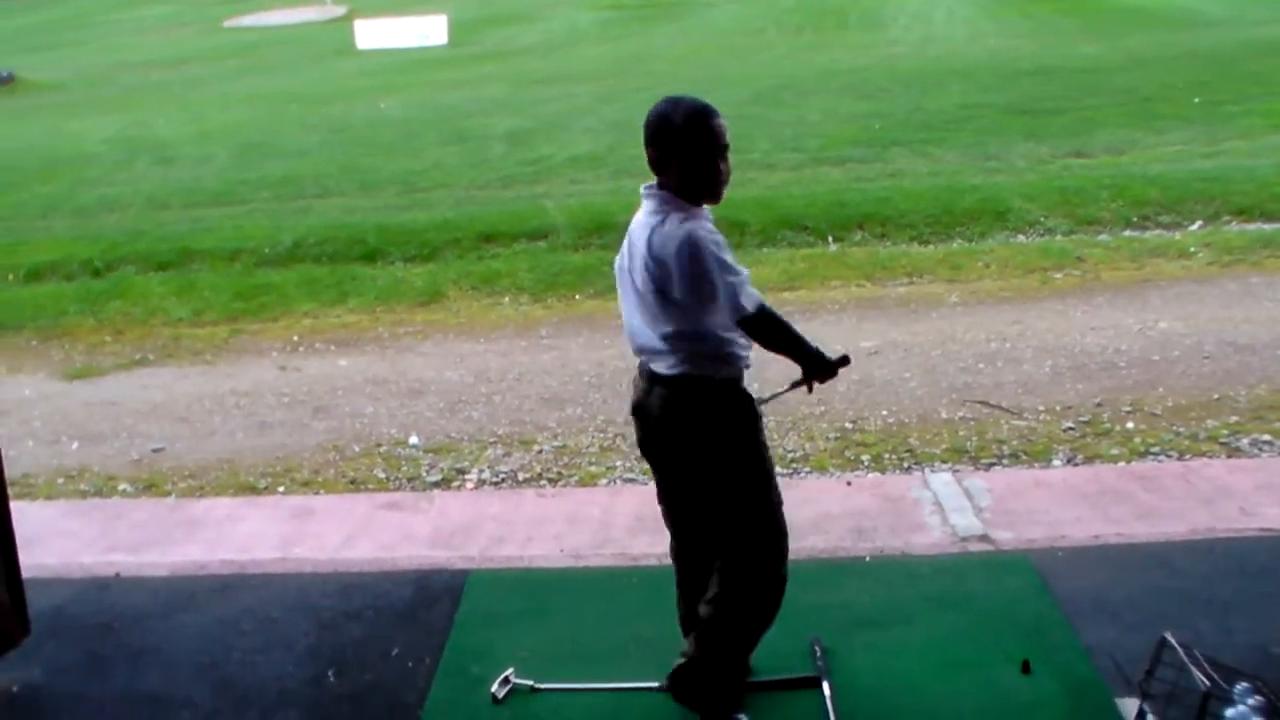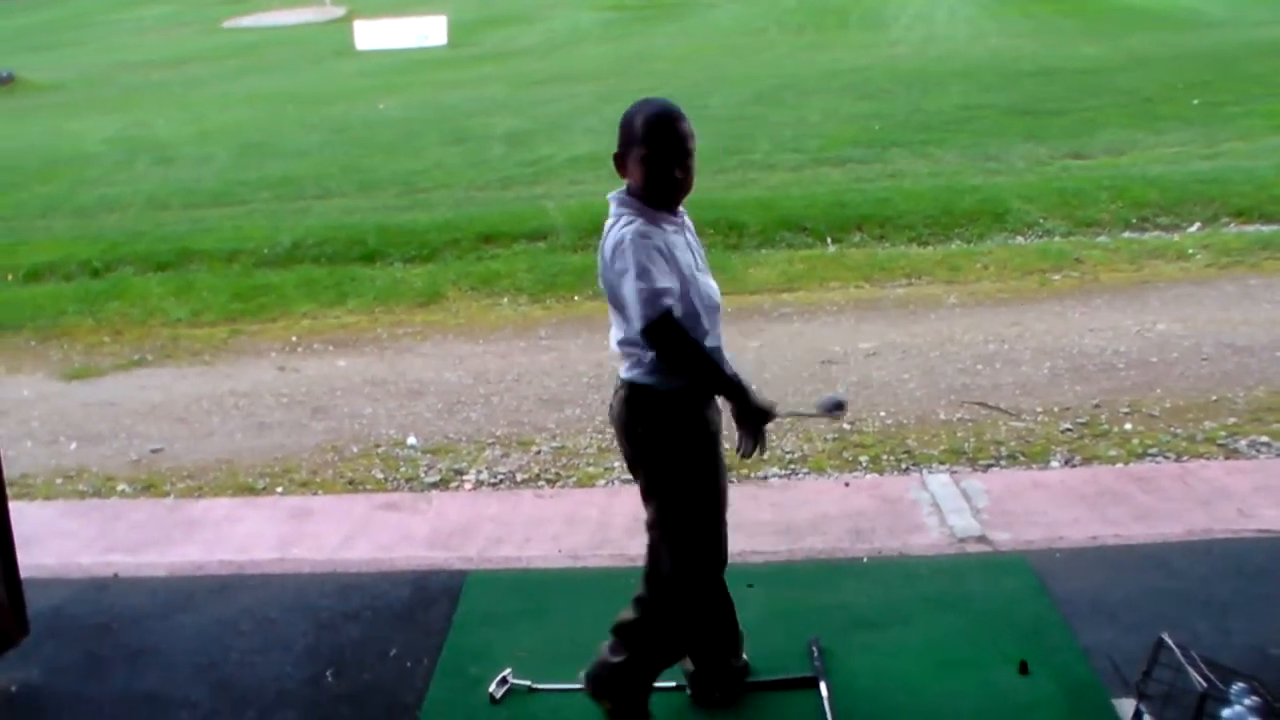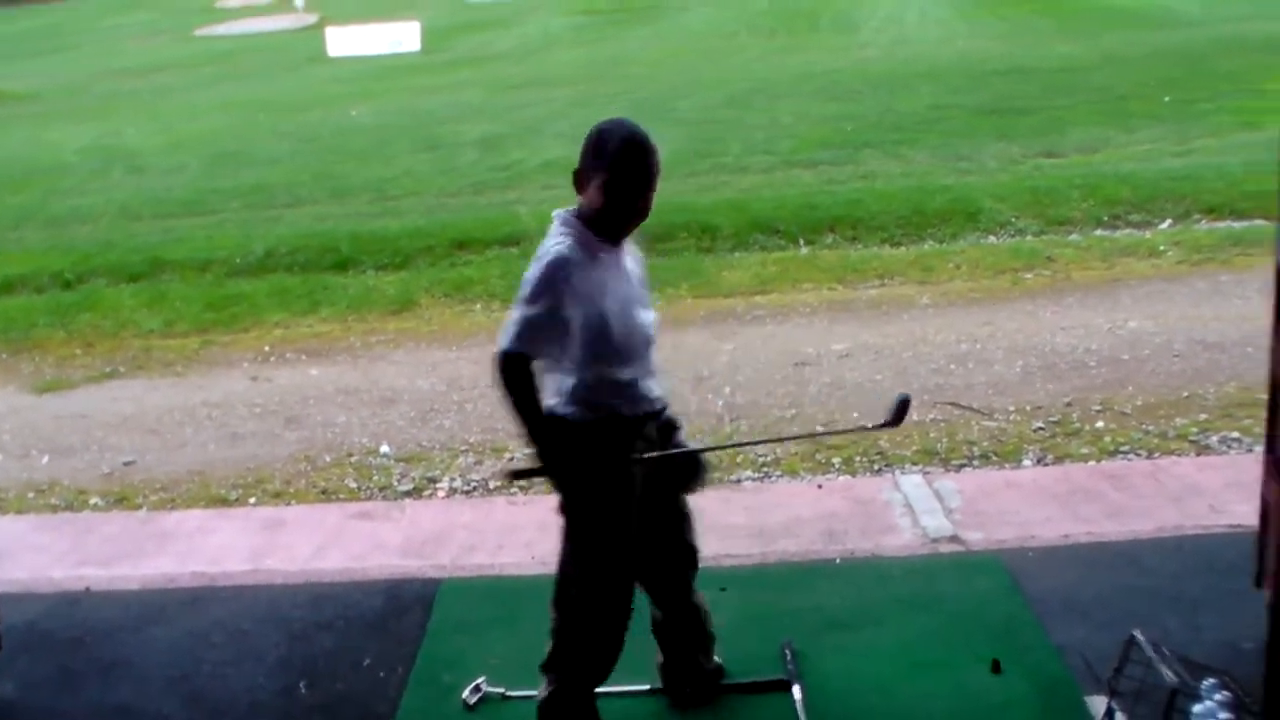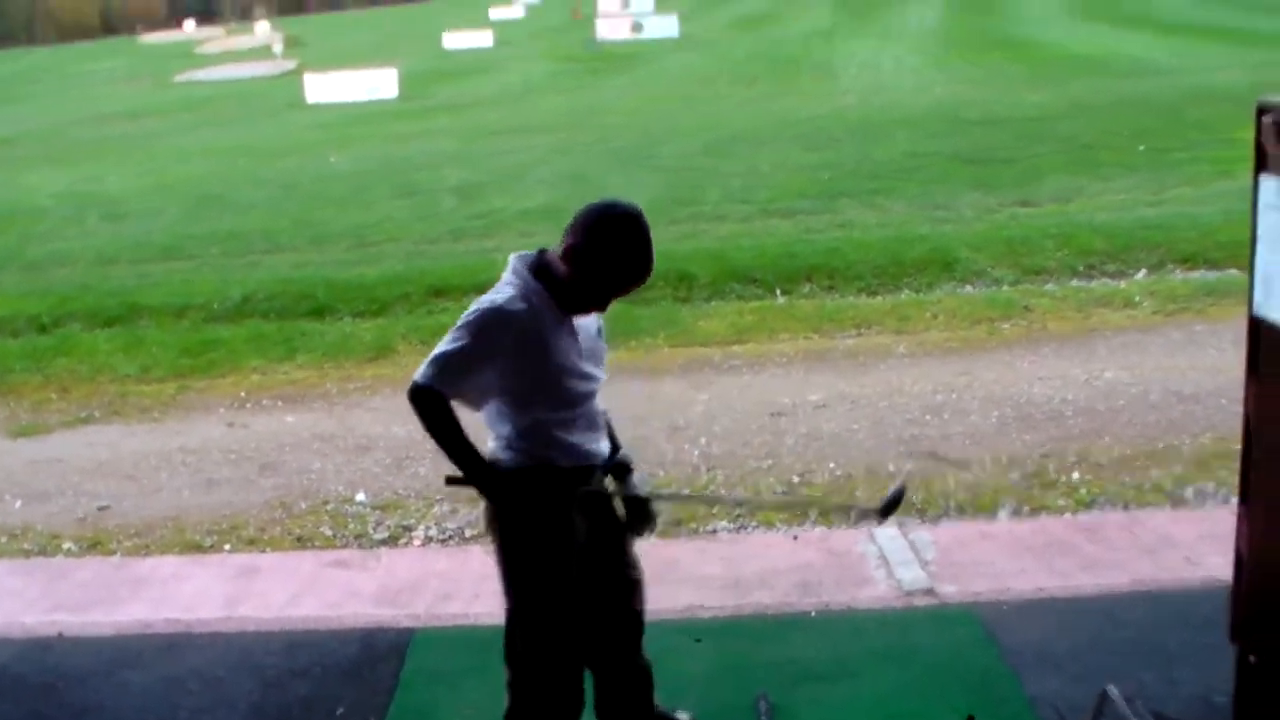
dt=0.2s
person 1, frame 1
left shoulder: (651, 224)
right shoulder: (688, 235)
right elbow: (751, 317)
right wrist: (812, 359)
left hip: (662, 397)
right hip: (704, 405)
left knee: (697, 542)
right knee: (755, 546)
left ankle: (715, 660)
person 1, frame 2
left shoulder: (676, 223)
right shoulder: (634, 236)
right elbow: (665, 330)
left wrist: (732, 395)
right wrist: (738, 394)
left hip: (689, 407)
right hip: (666, 415)
left knee: (703, 548)
right knee: (684, 559)
left ankle: (719, 666)
person 1, frame 3
left shoulder: (623, 250)
right shoulder: (562, 263)
right elbow: (512, 360)
left wrist: (666, 426)
right wrist: (551, 449)
left hip: (642, 432)
right hip: (593, 446)
left knee: (673, 557)
right knee: (599, 589)
left ankle: (690, 669)
person 1, frame 4
left shoulder: (584, 305)
right shoulder: (500, 317)
right elbow: (425, 393)
left wrist: (622, 474)
right wrist: (482, 474)
left hip: (591, 484)
right hip: (534, 502)
left knee: (618, 615)
right knee: (546, 641)
